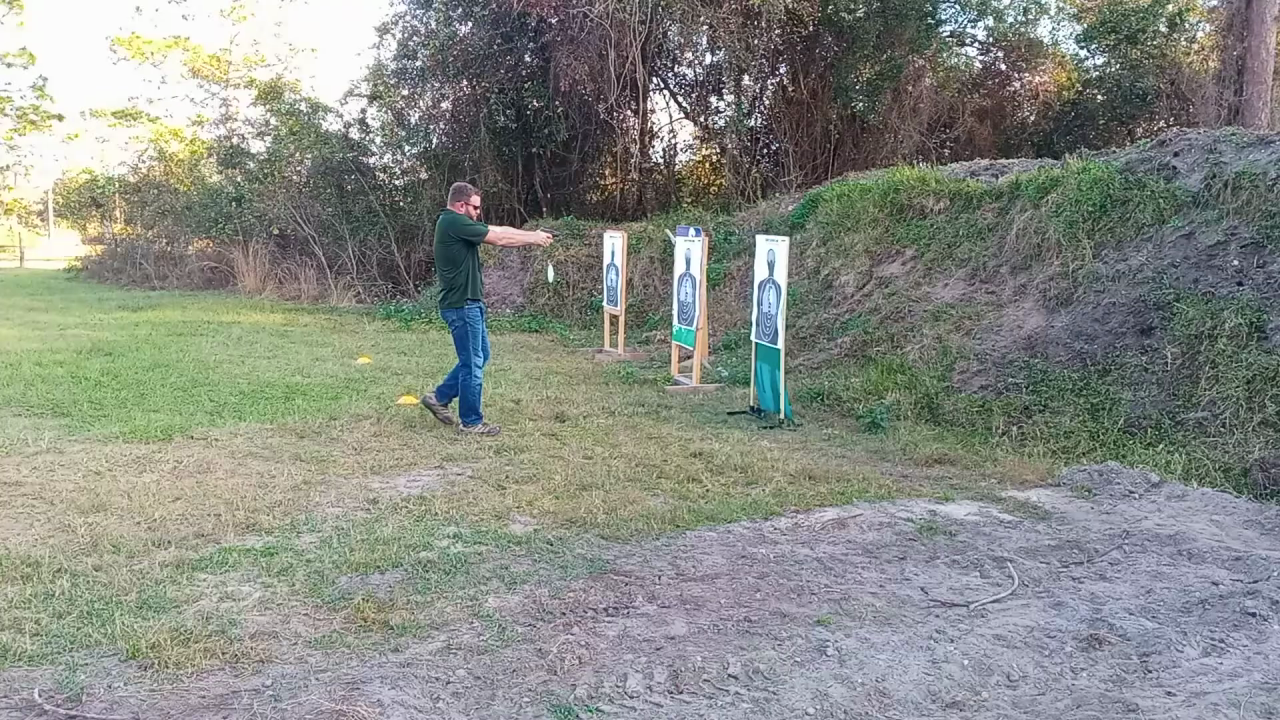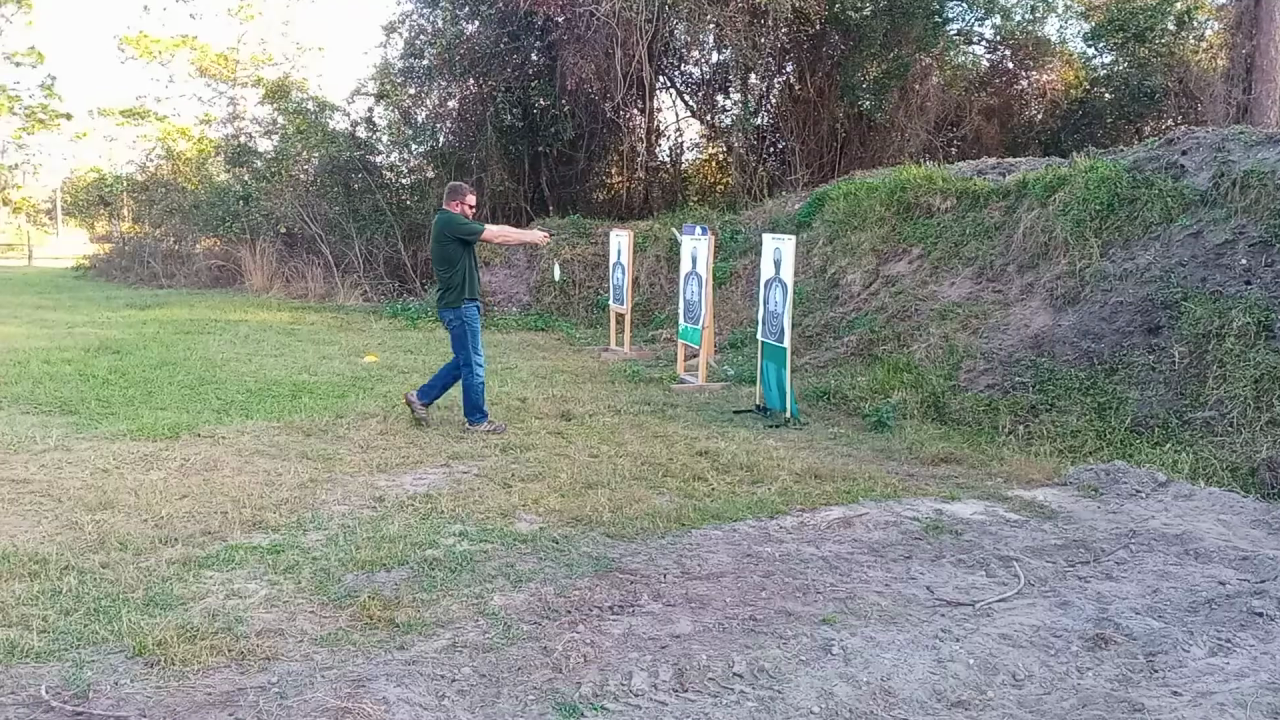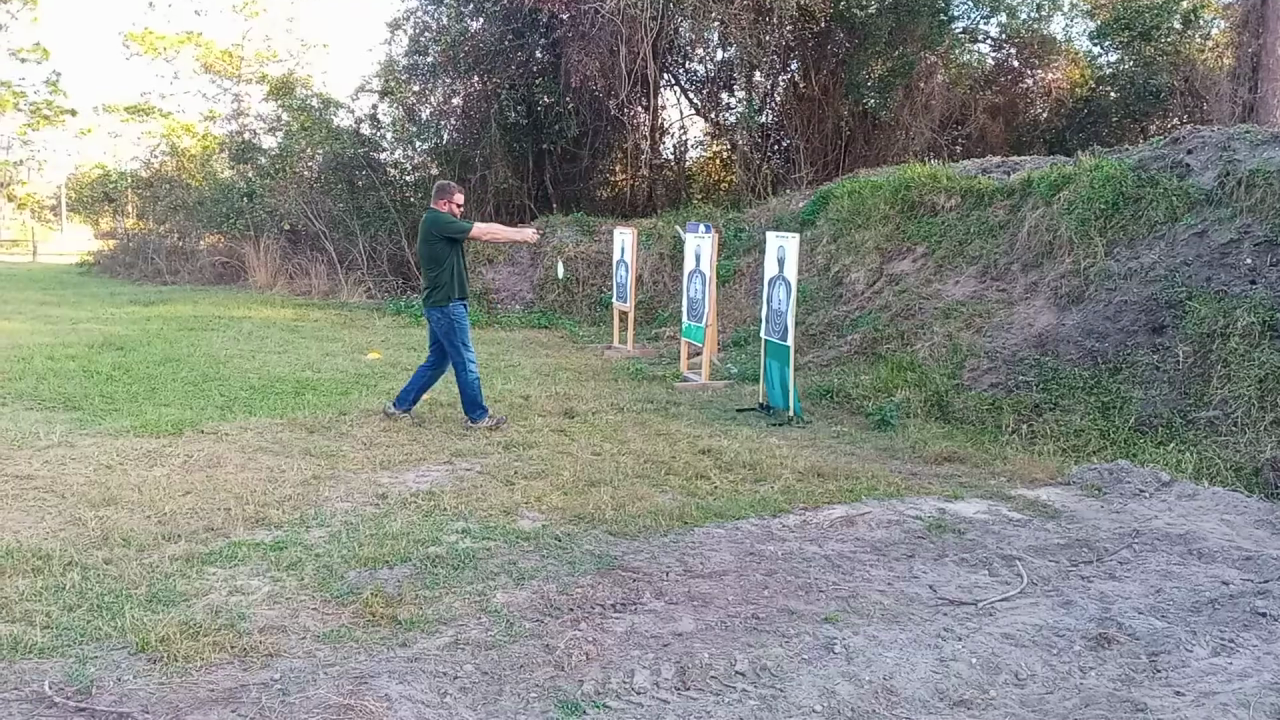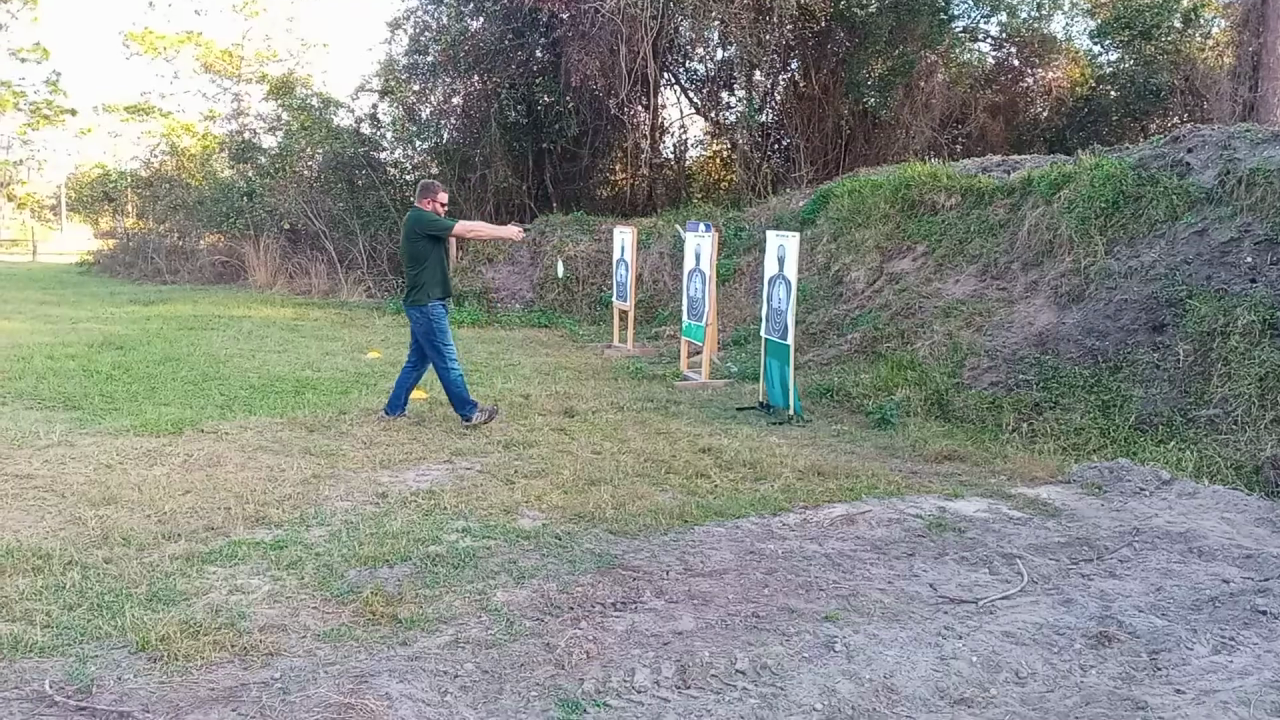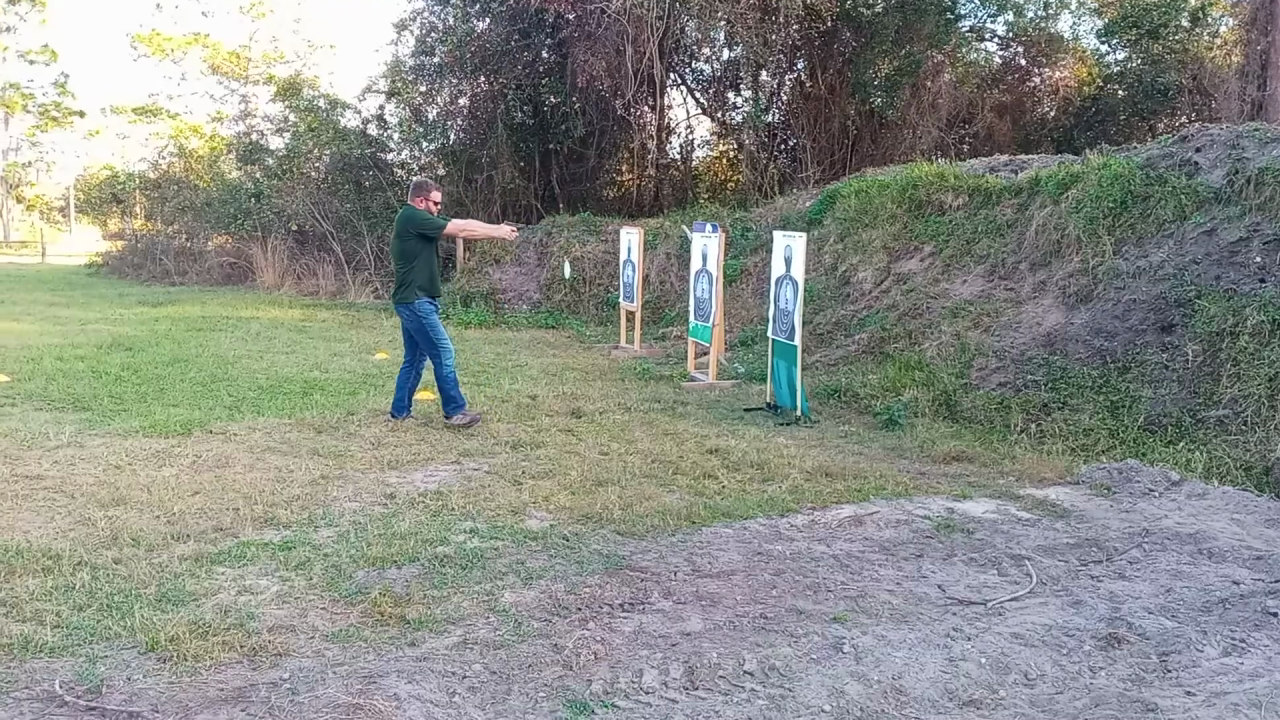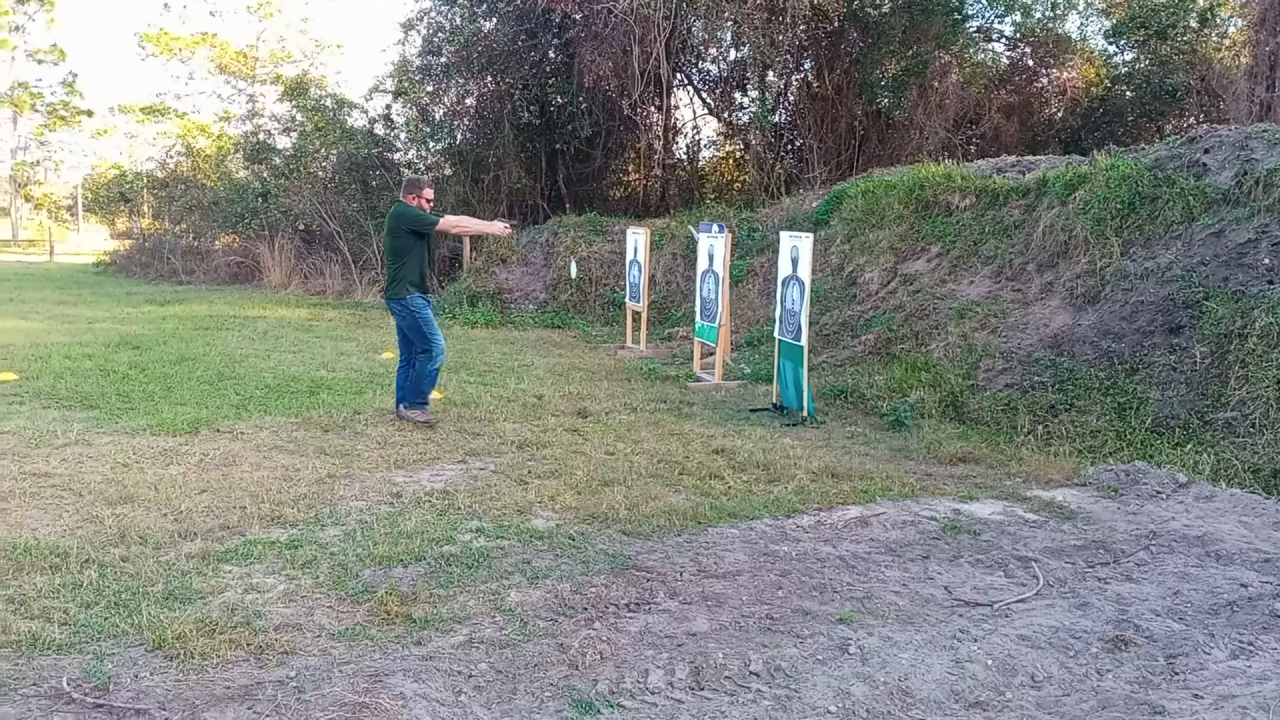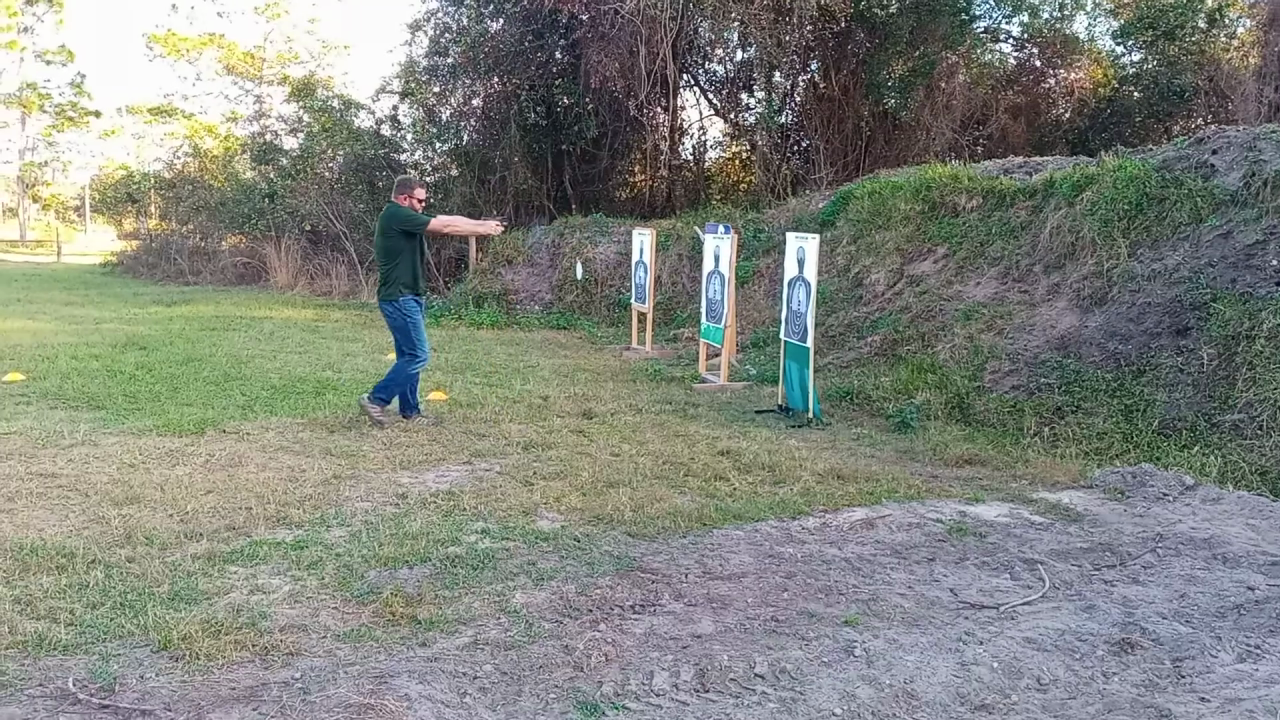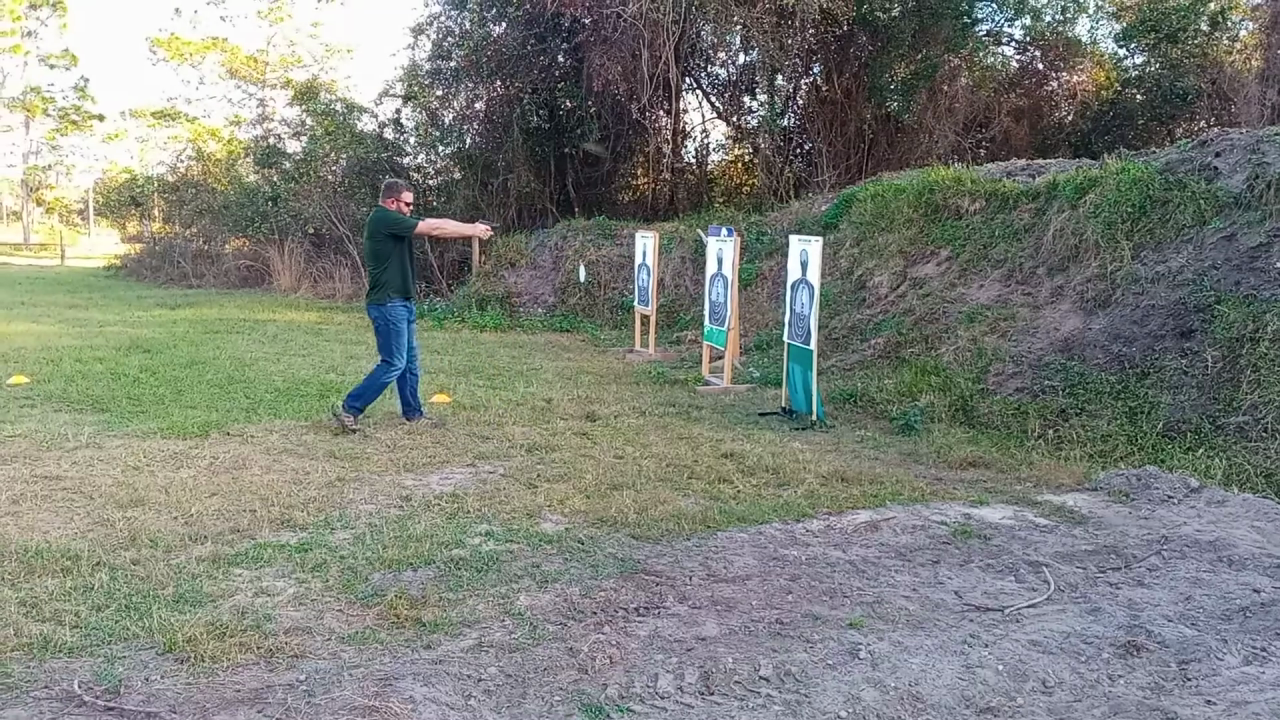
dt=0.1s
person 1, frame 1
left shoulder: (455, 223)
right shoulder: (454, 224)
left elbow: (500, 230)
right elbow: (500, 238)
left wrist: (533, 235)
right wrist: (534, 239)
left hip: (463, 304)
right hip: (462, 306)
left knee: (475, 359)
right knee: (473, 363)
left ankle: (440, 397)
right ankle: (471, 422)
person 1, frame 2
left shoulder: (452, 222)
right shoulder: (450, 223)
left elbow: (495, 229)
right elbow: (496, 236)
left wrist: (529, 234)
right wrist: (531, 237)
left hip: (459, 304)
right hip: (459, 305)
left knee: (465, 359)
right knee: (473, 363)
left ankle: (421, 398)
right ankle: (477, 420)
person 1, frame 3
left shoulder: (440, 221)
right shoulder: (438, 222)
left elbow: (483, 227)
right elbow: (484, 234)
left wrist: (518, 231)
right wrist: (520, 236)
left hip: (441, 304)
right hip: (445, 305)
left knee: (438, 359)
right knee: (464, 361)
left ankle: (400, 406)
right ankle: (477, 416)
person 1, frame 4
left shoulder: (425, 220)
right shoulder: (421, 220)
left elbow: (469, 225)
right elbow: (468, 231)
left wrist: (505, 230)
right wrist: (505, 233)
left hip: (423, 302)
right hip: (427, 303)
left knee: (419, 360)
right knee: (447, 359)
left ankle: (393, 410)
right ankle: (469, 412)
person 1, frame 5
left shoulder: (420, 219)
right shoulder: (412, 218)
left elbow: (462, 223)
right elbow: (460, 231)
left wrist: (497, 228)
right wrist: (498, 233)
left hip: (414, 300)
right hip: (415, 301)
left knee: (414, 358)
right knee: (443, 354)
left ankle: (400, 412)
right ankle: (455, 411)
person 1, frame 6
left shoulder: (413, 216)
right shoulder: (404, 215)
left elbow: (454, 219)
right elbow: (452, 227)
left wrist: (491, 225)
right wrist: (491, 229)
left hip: (408, 297)
right hip: (407, 297)
left knee: (411, 356)
right knee: (434, 349)
left ankle: (407, 407)
right ankle: (414, 405)
person 1, frame 7
left shoulder: (406, 217)
right shoulder: (396, 216)
left elbow: (447, 220)
right elbow: (445, 227)
left wrist: (484, 225)
right wrist: (484, 229)
left hip: (406, 298)
right hip: (399, 300)
left knee: (414, 355)
right knee: (415, 355)
left ankle: (410, 411)
right ankle: (375, 401)
person 1, frame 8
left shoulder: (393, 220)
right shoulder: (383, 219)
left elbow: (435, 223)
right elbow: (433, 229)
left wrist: (471, 228)
right wrist: (472, 231)
left hip: (399, 303)
right hip: (388, 304)
left knee: (409, 361)
right knee: (393, 363)
left ankle: (413, 413)
right ankle: (349, 409)
